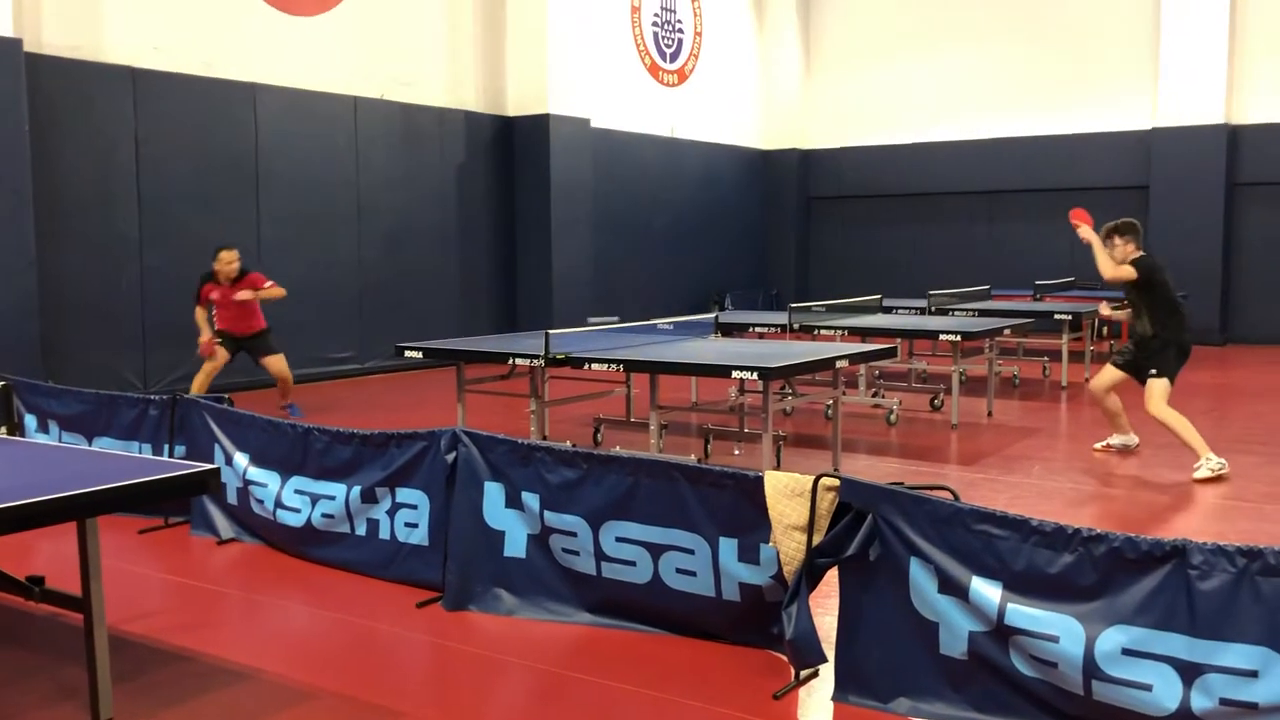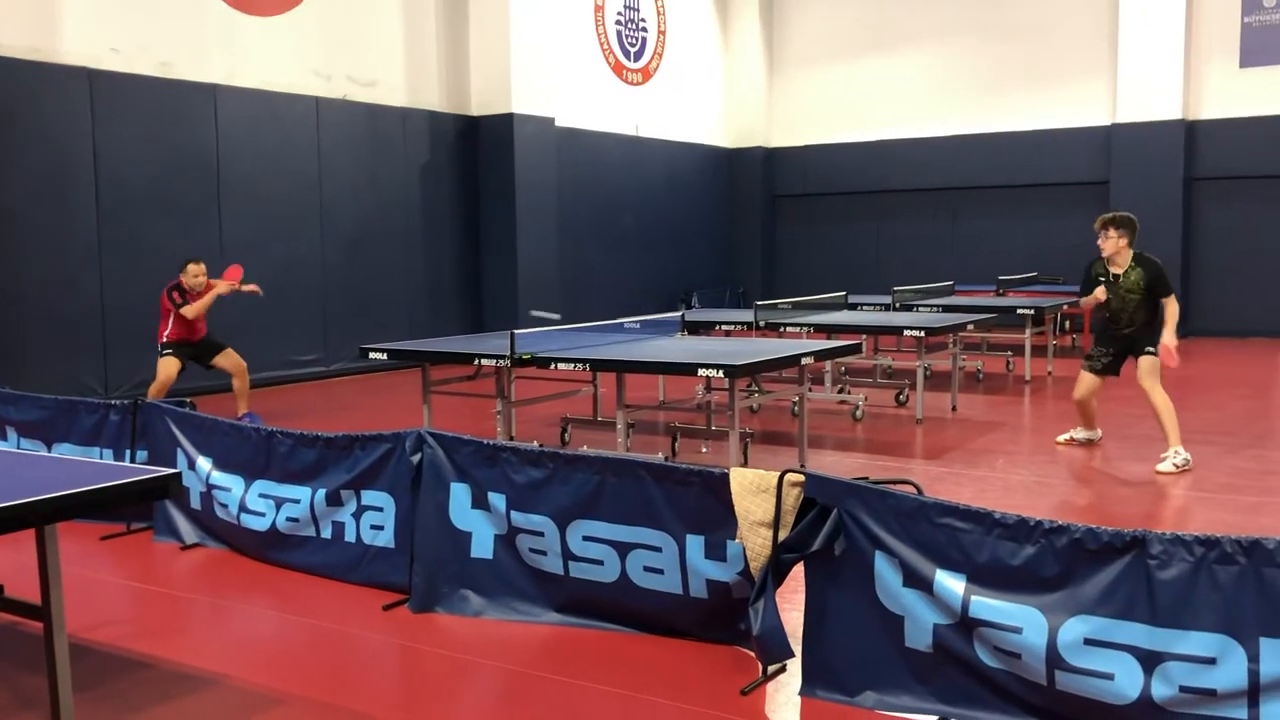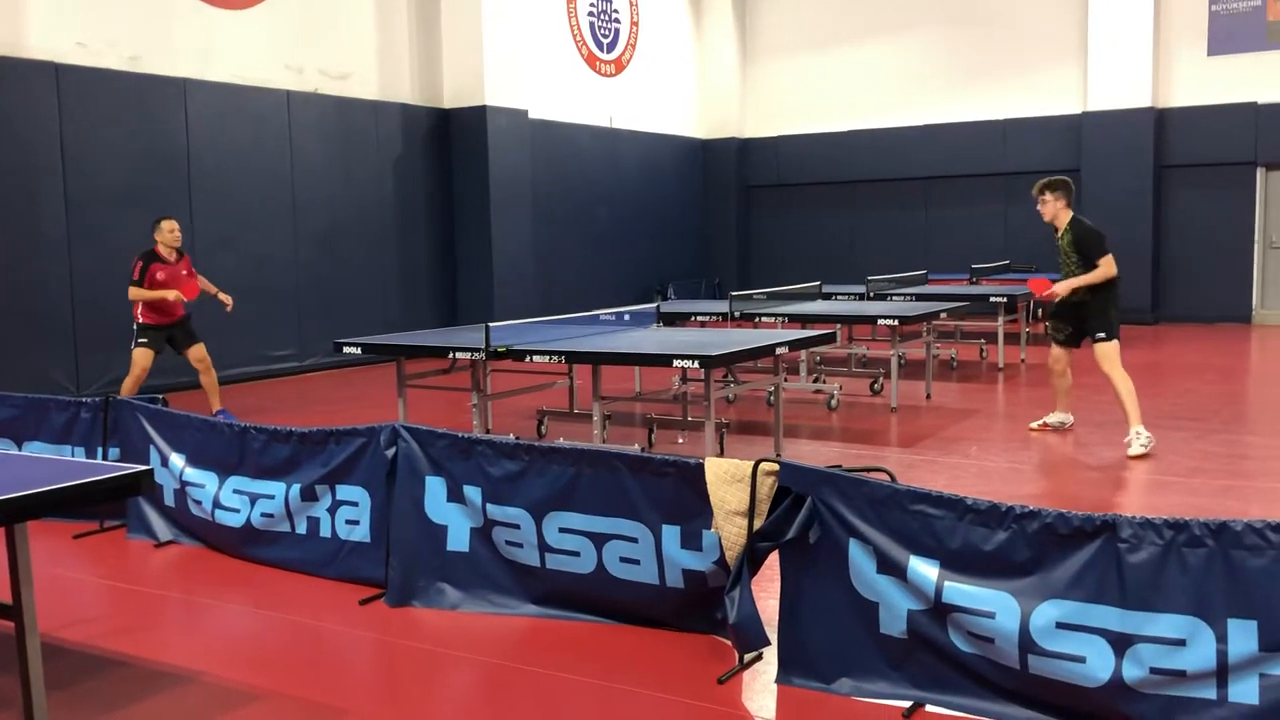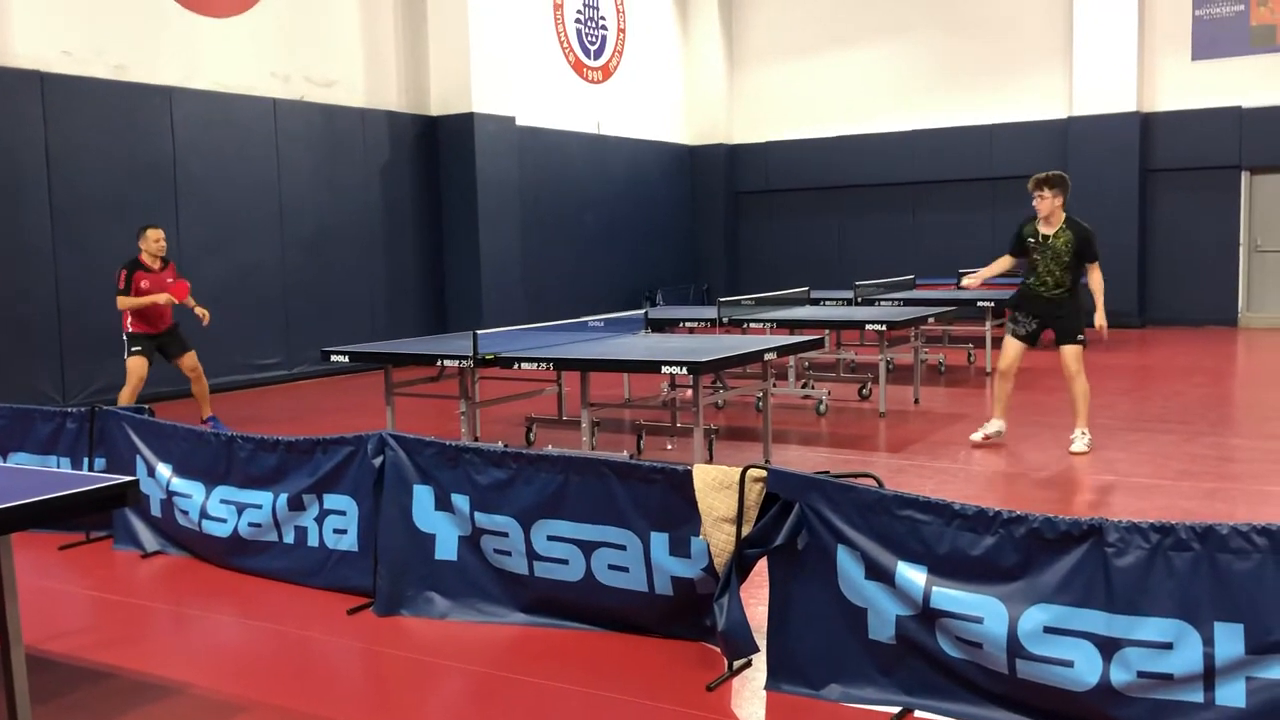
dt=0.7s
person 1, frame 1
left shoulder: (1146, 264)
right shoulder: (1134, 270)
left elbow: (1109, 273)
left wrist: (1093, 238)
right wrist: (1112, 314)
left hip: (1169, 345)
right hip: (1146, 343)
left knee: (1155, 407)
right knee: (1098, 386)
left ankle: (1211, 459)
right ankle: (1125, 437)
person 1, frame 2
left shoulder: (1149, 267)
right shoulder: (1096, 268)
left elbow: (1171, 304)
right elbow: (1085, 306)
left wrist: (1169, 331)
right wrist: (1094, 298)
left hip: (1145, 331)
right hip: (1109, 333)
left knee: (1149, 383)
right knee: (1080, 395)
left ankle: (1178, 452)
right ankle: (1089, 431)
person 1, frame 3
left shoulder: (1084, 231)
right shoulder: (1060, 232)
left elbow: (1110, 269)
left wrist: (1071, 284)
right wrist: (1061, 288)
left hip: (1099, 304)
right hip: (1074, 304)
left knee: (1109, 367)
right knee: (1056, 362)
left ankle: (1139, 433)
right ankle: (1062, 416)
person 1, frame 4
left shoulder: (1080, 232)
right shoulder: (1026, 228)
left elbow: (1094, 271)
right elbow: (1011, 258)
left wrist: (1100, 309)
right wrist: (981, 275)
left hip: (1065, 305)
right hip: (1030, 302)
left knee: (1073, 369)
right knee: (1005, 367)
left ankle: (1081, 432)
right ankle: (997, 423)
person 2, frame 1
left shoulder: (248, 277)
right shoulder: (205, 282)
left elbow: (280, 292)
right elbow: (200, 309)
left wrist: (254, 295)
right wrist: (205, 332)
left hip: (256, 333)
right hip: (225, 334)
left knee: (283, 374)
right knee: (209, 369)
left ankle: (286, 404)
person 2, frame 2
left shoulder: (202, 284)
right shoulder: (173, 291)
right elbow: (191, 314)
left wrist: (241, 288)
right wrist: (216, 292)
left hip: (201, 339)
right hip: (174, 342)
left knee: (240, 367)
right knee: (165, 378)
left ankle: (243, 413)
person 2, frame 3
left shoulder: (183, 258)
right shoulder: (145, 261)
left elbow: (196, 278)
right elbow: (133, 293)
left wrist: (218, 293)
right wrist: (165, 293)
left hip: (178, 321)
right hip: (149, 323)
left knee: (204, 362)
right knee: (139, 371)
left ankle: (217, 411)
person 2, frame 4
left shoulder: (169, 266)
right shoulder: (129, 270)
right elbow: (122, 303)
left wrist: (194, 306)
right wrist: (155, 298)
left hip: (167, 329)
right hip: (139, 333)
left knee: (195, 370)
right knee: (136, 379)
left ankle: (208, 417)
